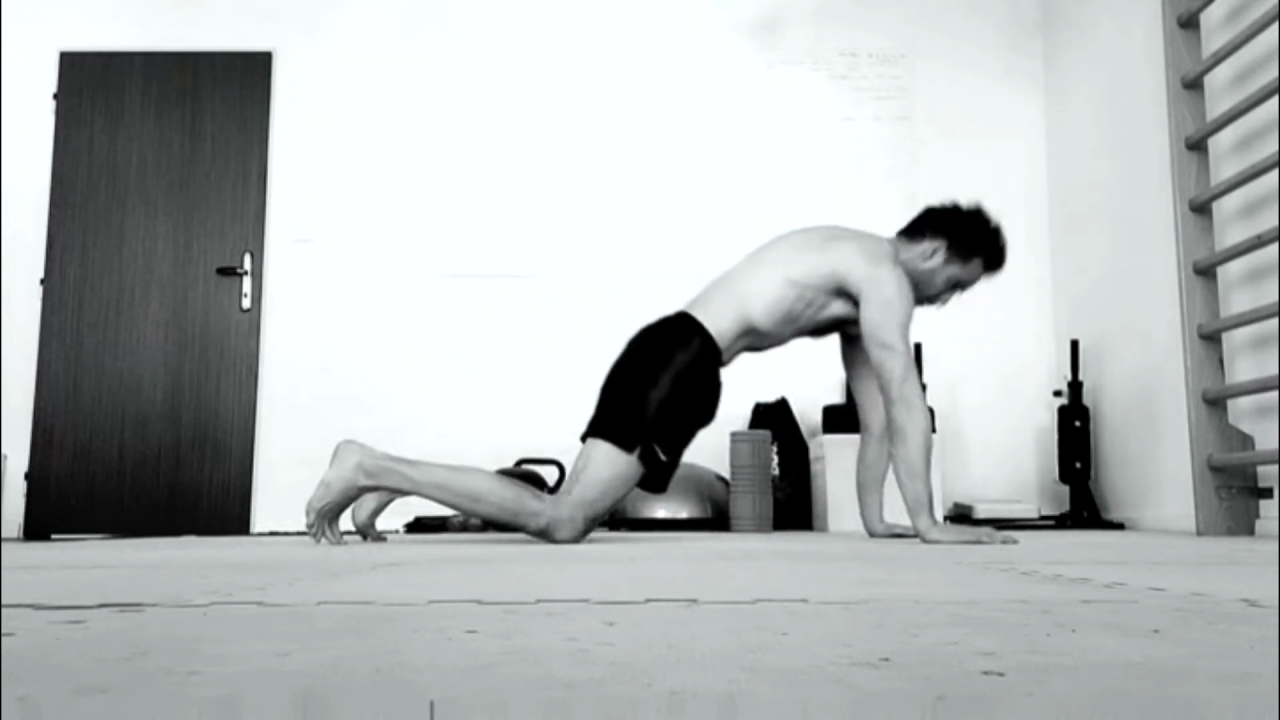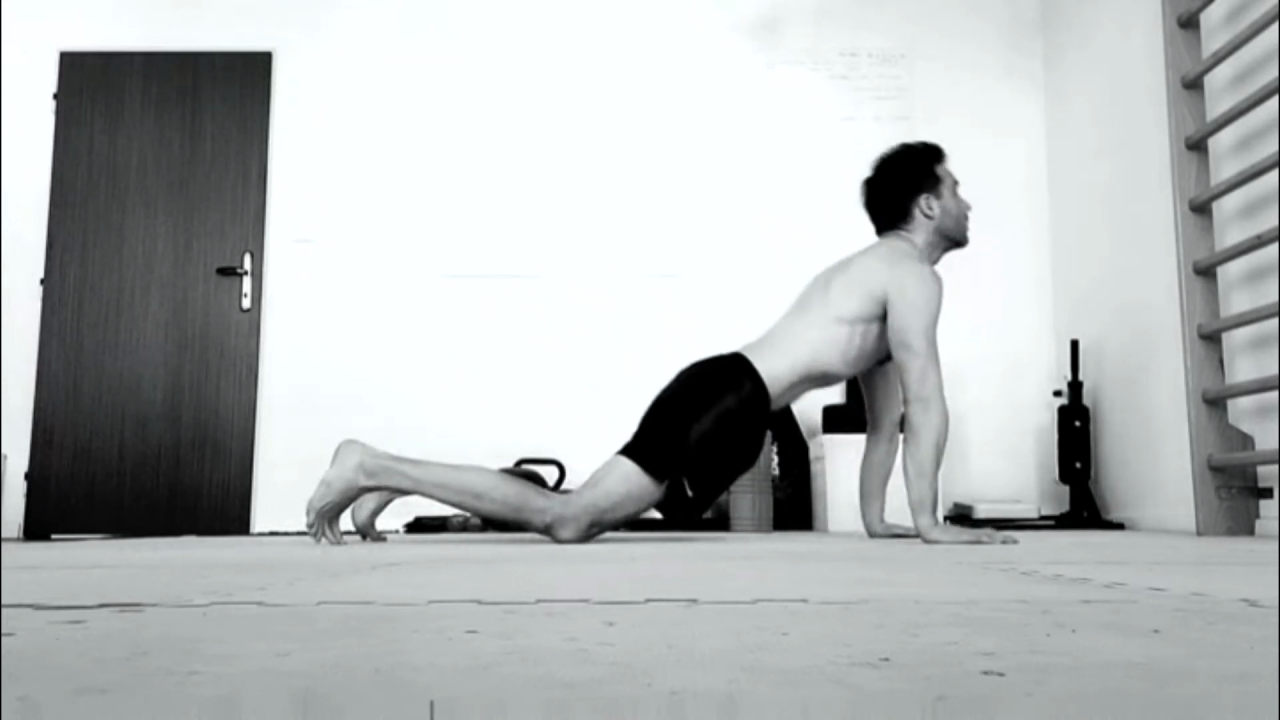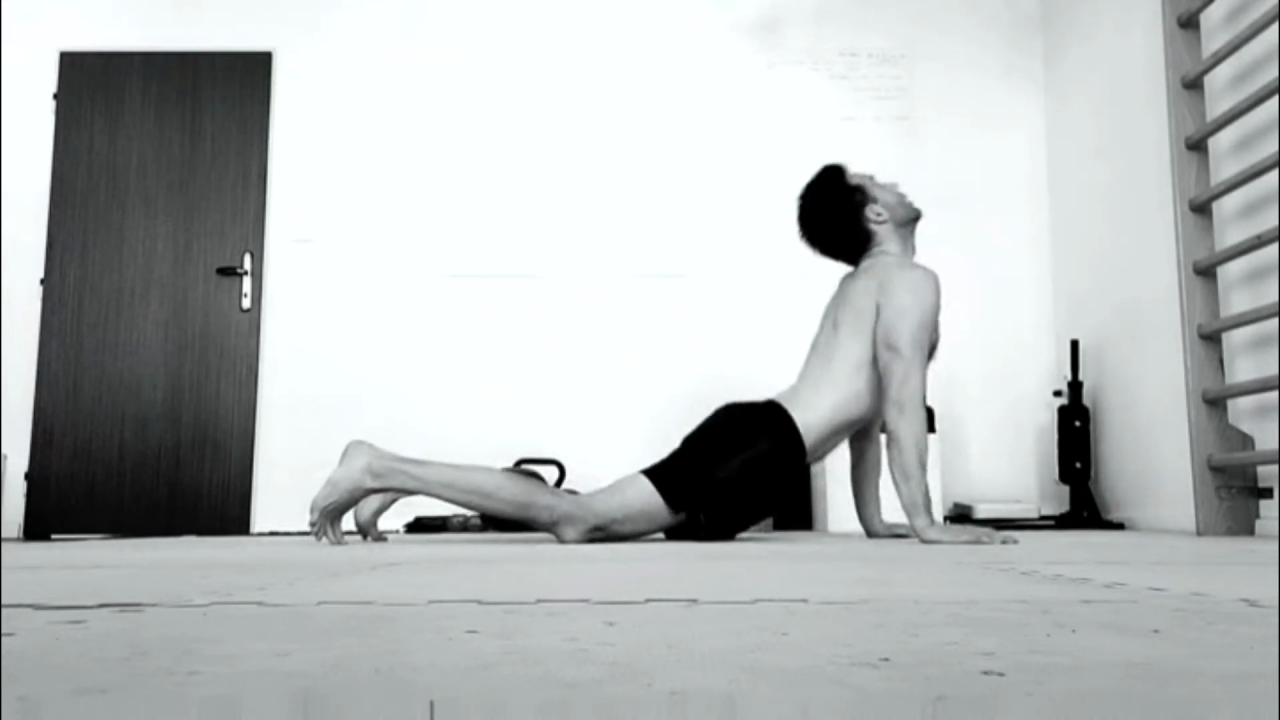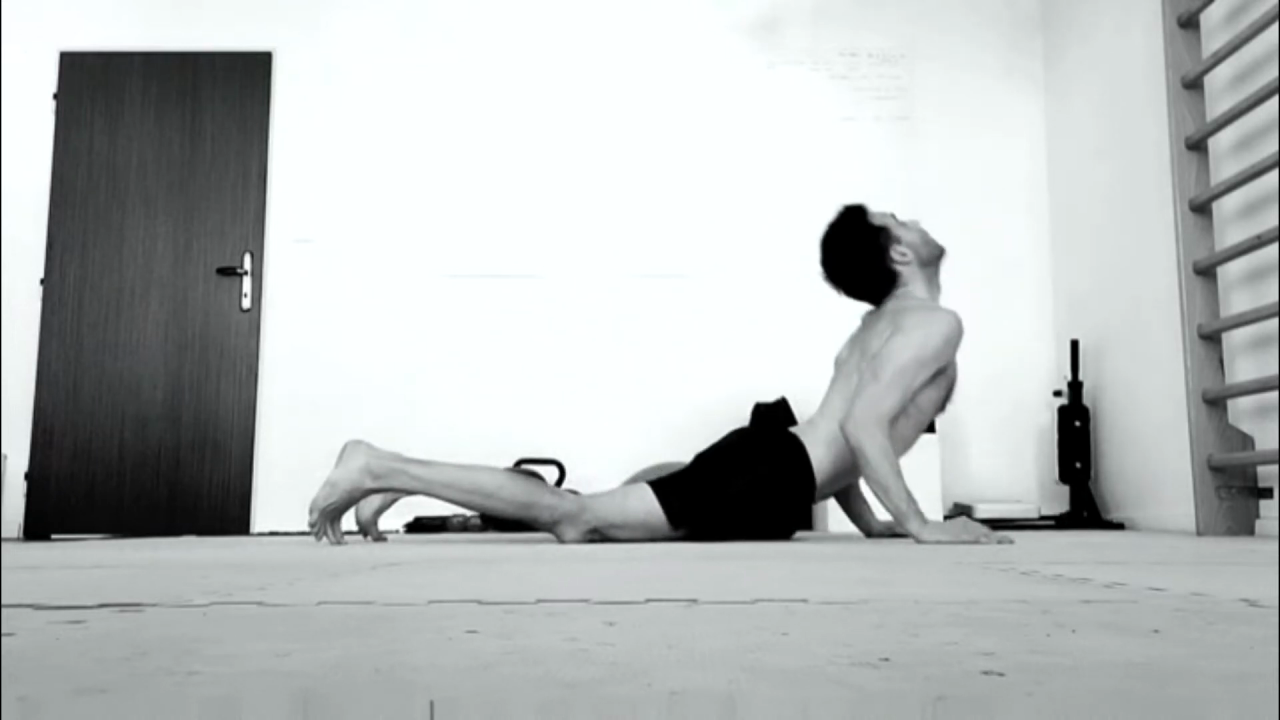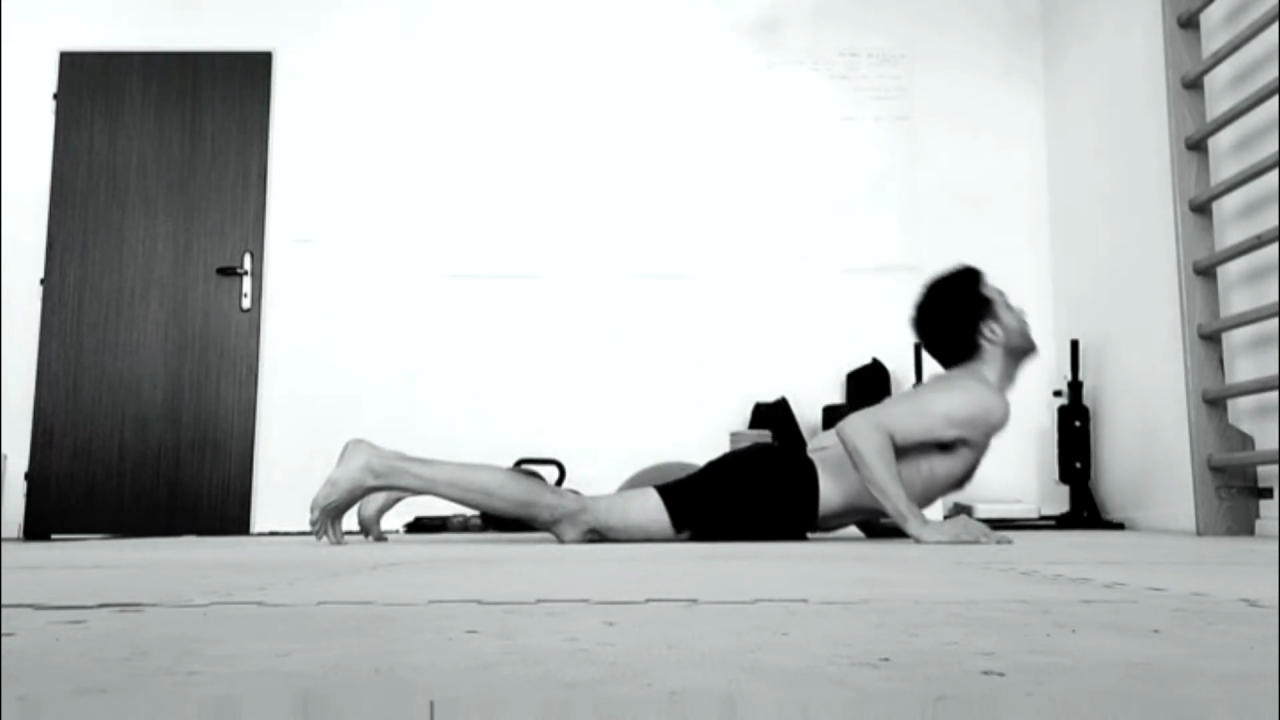
dt=0.4s
person 1, frame 1
left shoulder: (859, 272)
right shoulder: (882, 273)
left elbow: (874, 412)
right elbow: (905, 404)
left wrist: (874, 519)
right wrist: (925, 522)
left hip: (677, 360)
right hip: (678, 361)
left knee: (569, 511)
right knee: (562, 519)
left ankle: (383, 479)
right ankle: (372, 469)
person 1, frame 2
left shoulder: (878, 267)
right shoulder: (913, 274)
left elbow: (884, 410)
right elbow: (926, 403)
left wrist: (875, 519)
right wrist: (928, 523)
left hip: (722, 395)
right hip: (730, 401)
left knee: (569, 510)
right knee: (566, 520)
left ankle: (381, 473)
right ankle: (374, 470)
person 1, frame 3
left shoulder: (864, 282)
right shoulder: (912, 281)
left elbow: (860, 407)
right elbow: (903, 405)
left wrist: (873, 519)
right wrist: (923, 521)
left hip: (752, 433)
right hip: (762, 446)
left knee: (573, 512)
right knee: (576, 520)
left ankle: (393, 475)
right ankle: (383, 471)
person 1, frame 4
left shoulder: (878, 325)
right shoulder: (936, 322)
right elbow: (863, 424)
left wrist: (870, 523)
right wrist: (917, 523)
left hip: (766, 459)
right hip: (770, 476)
left knee: (571, 512)
right knee: (575, 519)
left ankle: (391, 476)
right ankle: (382, 470)
person 1, frame 5
left shoulder: (948, 391)
right shoulder: (984, 403)
right elbow: (859, 430)
left wrist: (889, 519)
right wrist: (916, 526)
left hip: (767, 478)
right hip: (765, 491)
left knee: (577, 515)
right knee: (575, 521)
left ankle: (393, 479)
right ankle: (381, 470)
